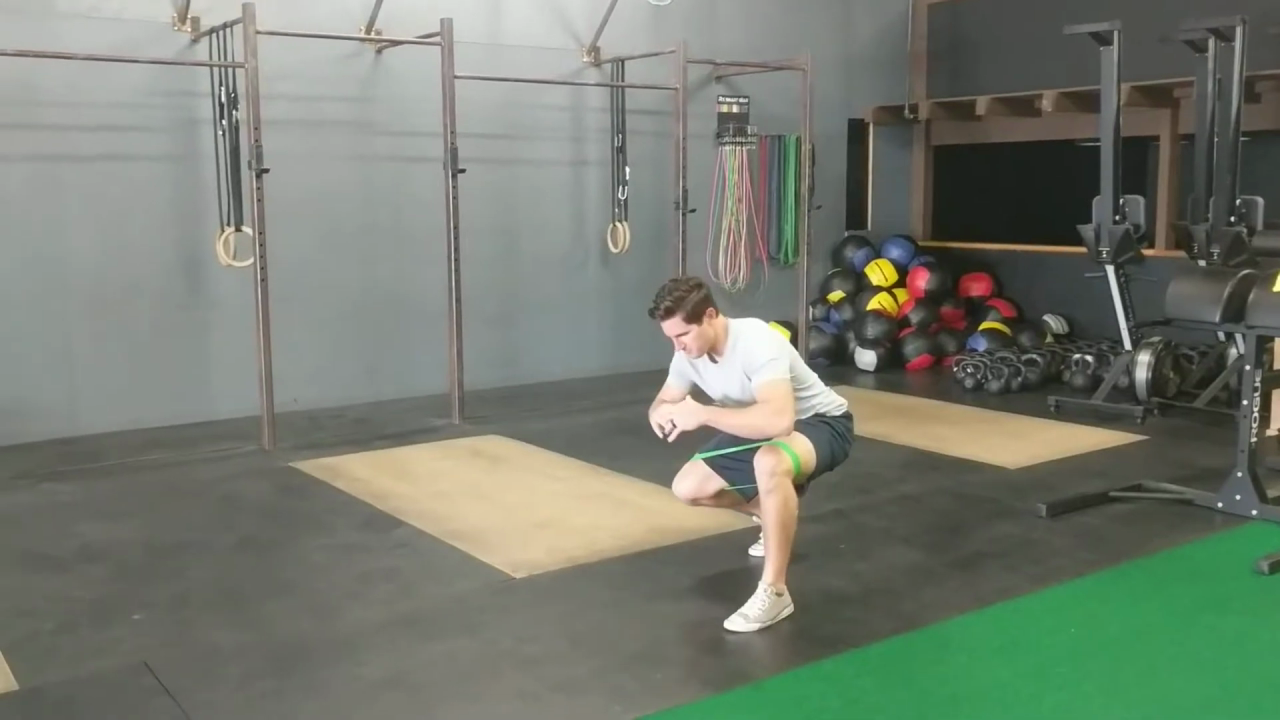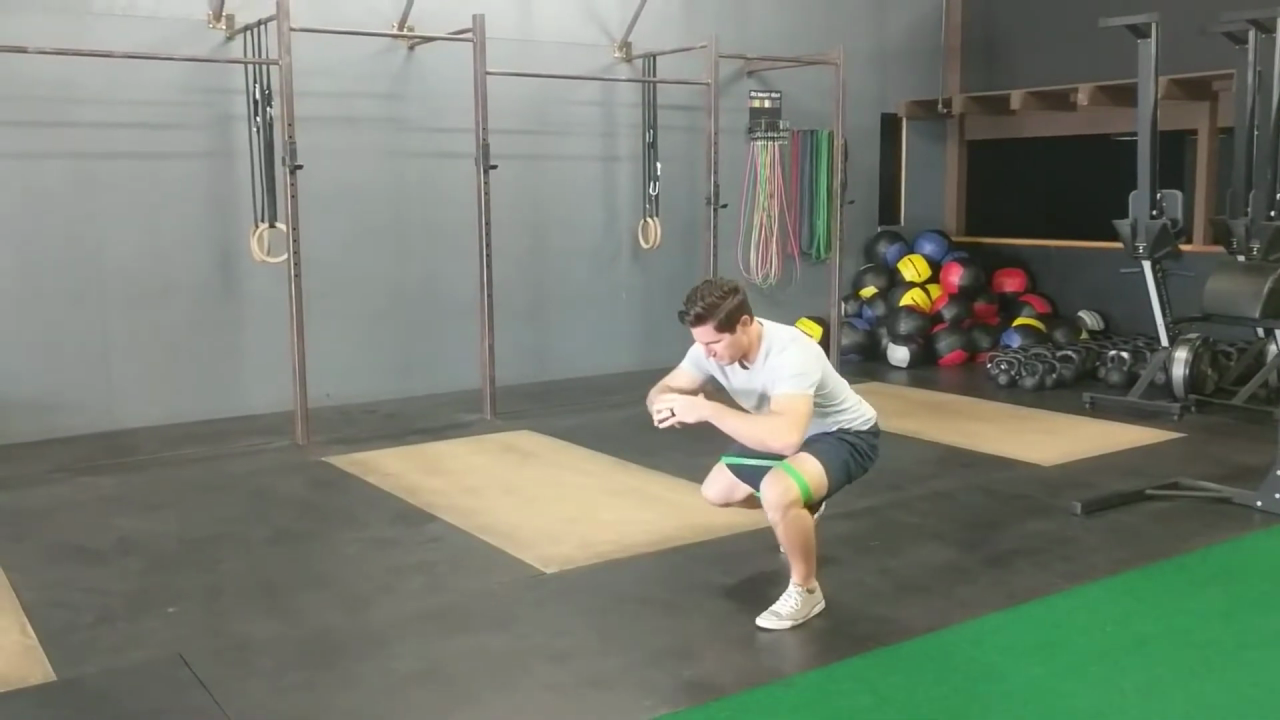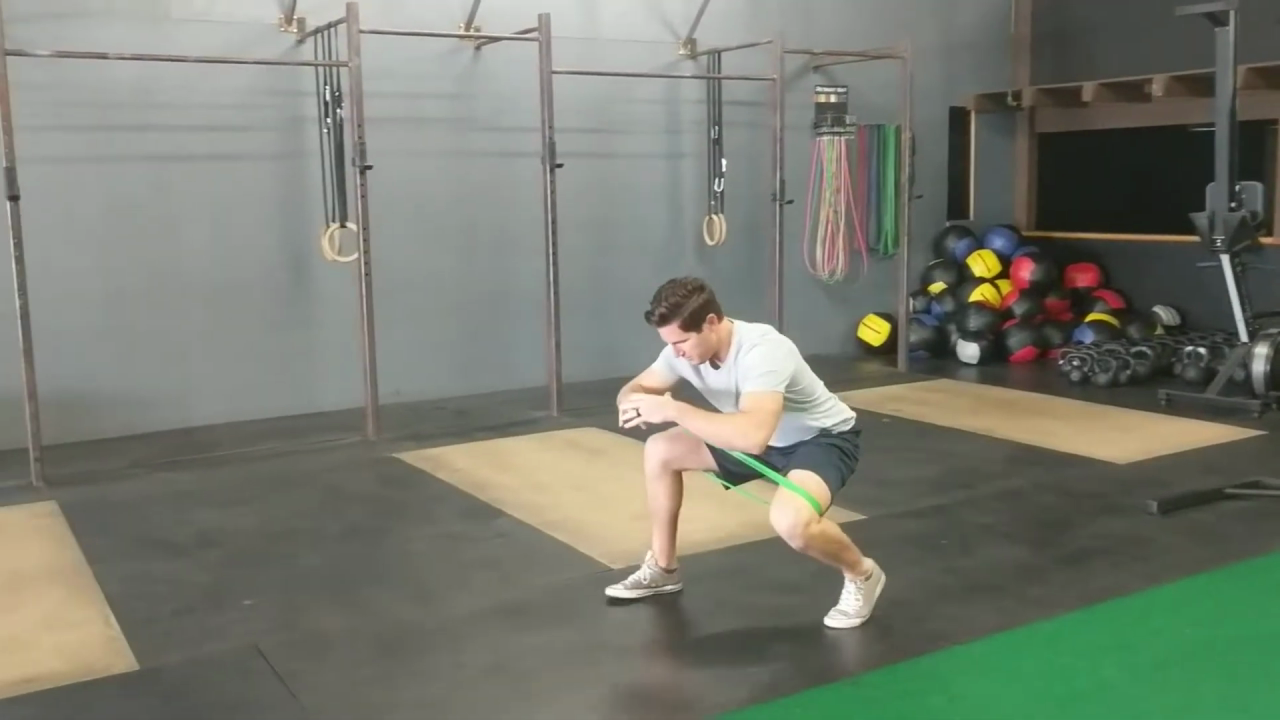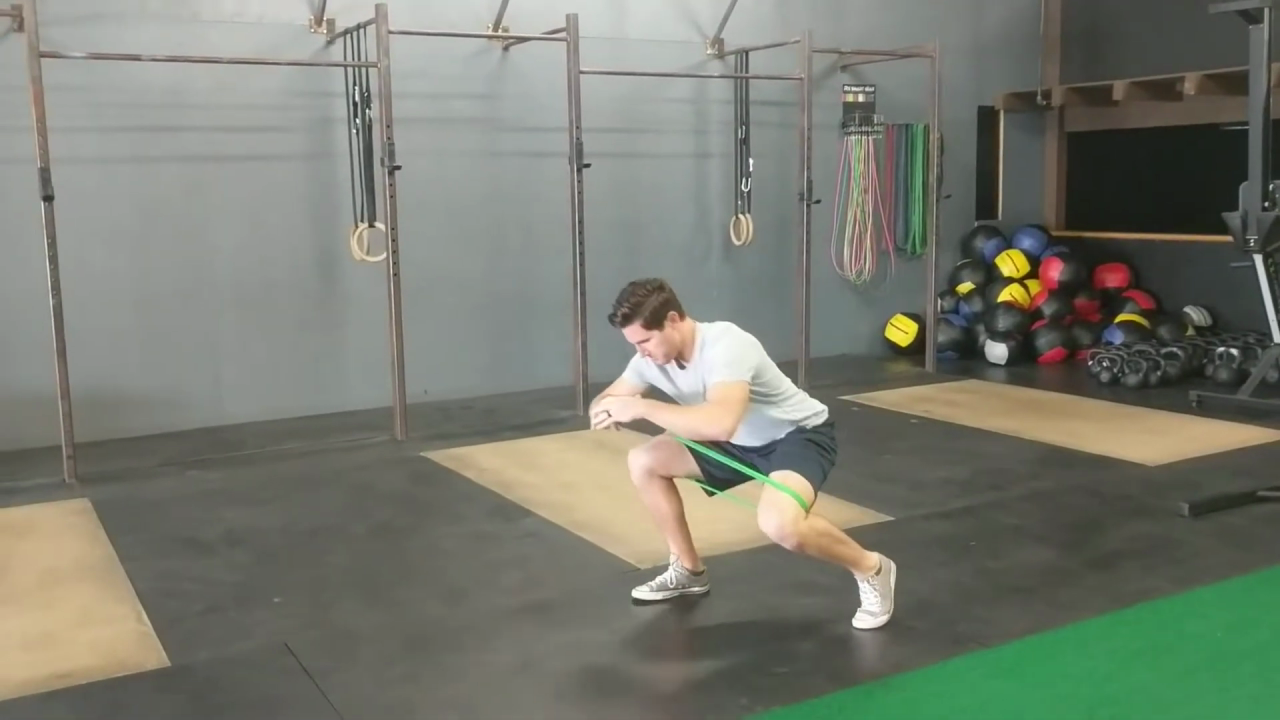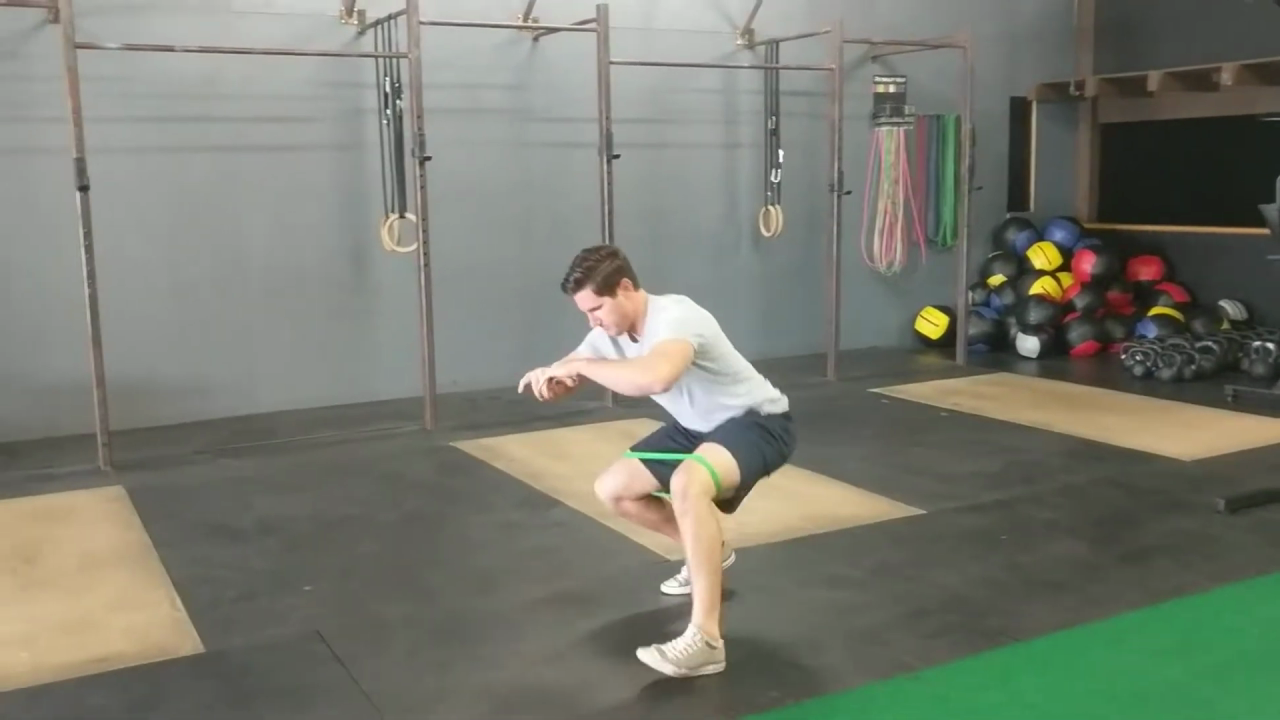
dt=1s
person 1, frame 1
left shoulder: (757, 344)
right shoulder: (688, 354)
left elbow: (779, 419)
right elbow: (664, 401)
left wrist: (703, 414)
right wrist: (662, 414)
left hip: (822, 423)
right hip: (761, 429)
left knee: (769, 463)
right knee: (688, 488)
left ankle: (774, 592)
right ankle: (774, 512)
person 1, frame 2
left shoulder: (791, 355)
right shoulder: (714, 346)
left elbow: (787, 439)
right elbow: (663, 390)
left wrist: (707, 409)
right wrist: (665, 405)
left hip: (846, 436)
right hip: (784, 434)
left knee: (776, 491)
right knee: (717, 491)
left ankle: (805, 590)
right ankle: (803, 510)
person 1, frame 3
left shoulder: (762, 352)
right shoulder: (686, 347)
left elbow: (753, 437)
right elbow: (637, 387)
left wrist: (674, 410)
right wrist: (633, 403)
left hip: (824, 438)
right hip: (763, 437)
left knee: (789, 520)
right knee: (659, 451)
left ankle: (862, 576)
right ankle: (662, 567)
person 1, frame 4
left shoulder: (725, 347)
right shoulder: (652, 355)
left elbow: (720, 424)
right elbow: (605, 399)
left wrist: (642, 407)
right wrist: (606, 411)
left hip: (800, 434)
right hip: (742, 441)
left knee: (778, 522)
right knee: (643, 461)
left ankle: (871, 569)
right ankle: (687, 568)
person 1, frame 5
left shoulder: (676, 316)
right shoulder: (609, 333)
left elbow: (655, 377)
right elbow: (564, 380)
left wrist: (582, 365)
right wrist: (550, 378)
left hip: (757, 422)
right hip: (697, 427)
left knee: (687, 484)
right knee: (611, 489)
left ankle: (706, 639)
right ankle: (711, 553)
